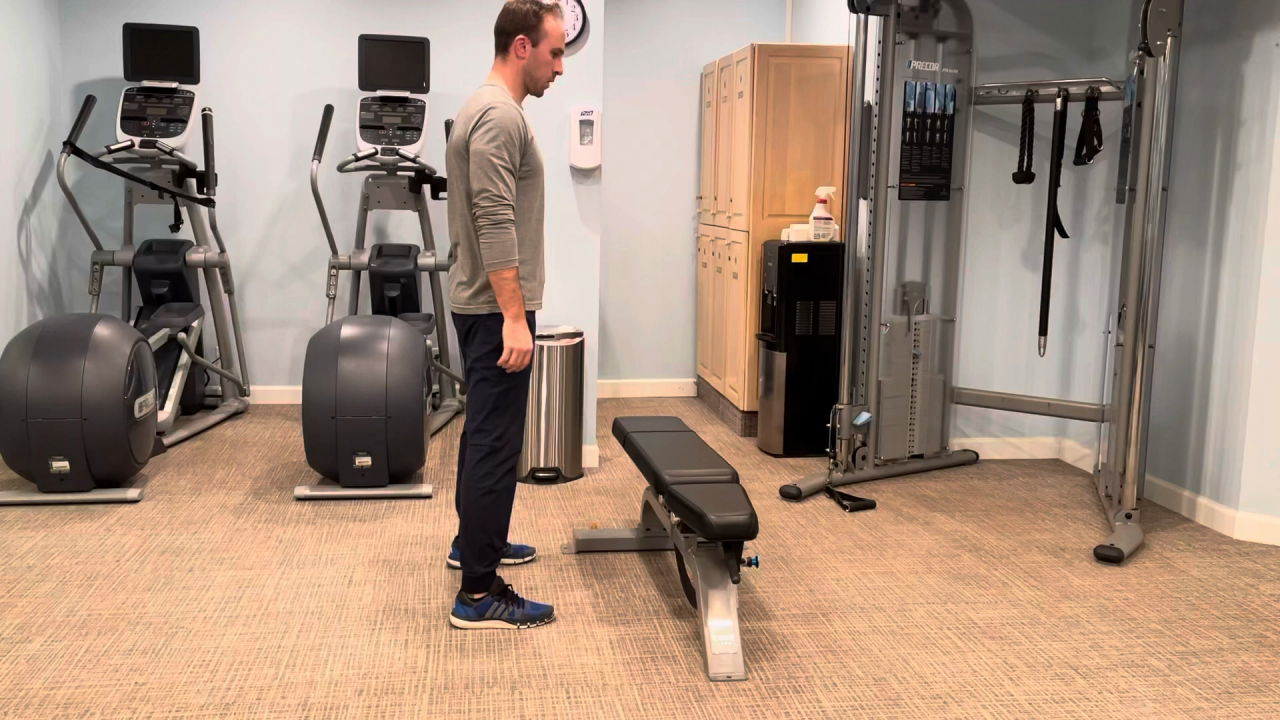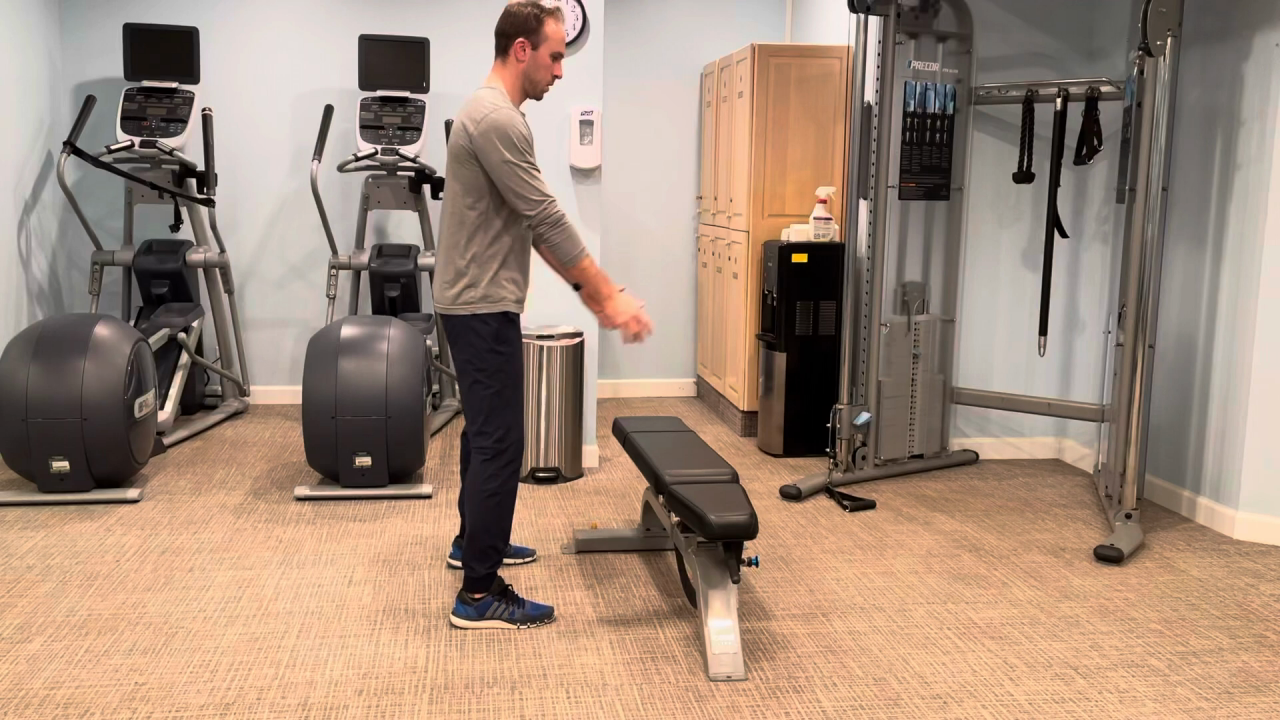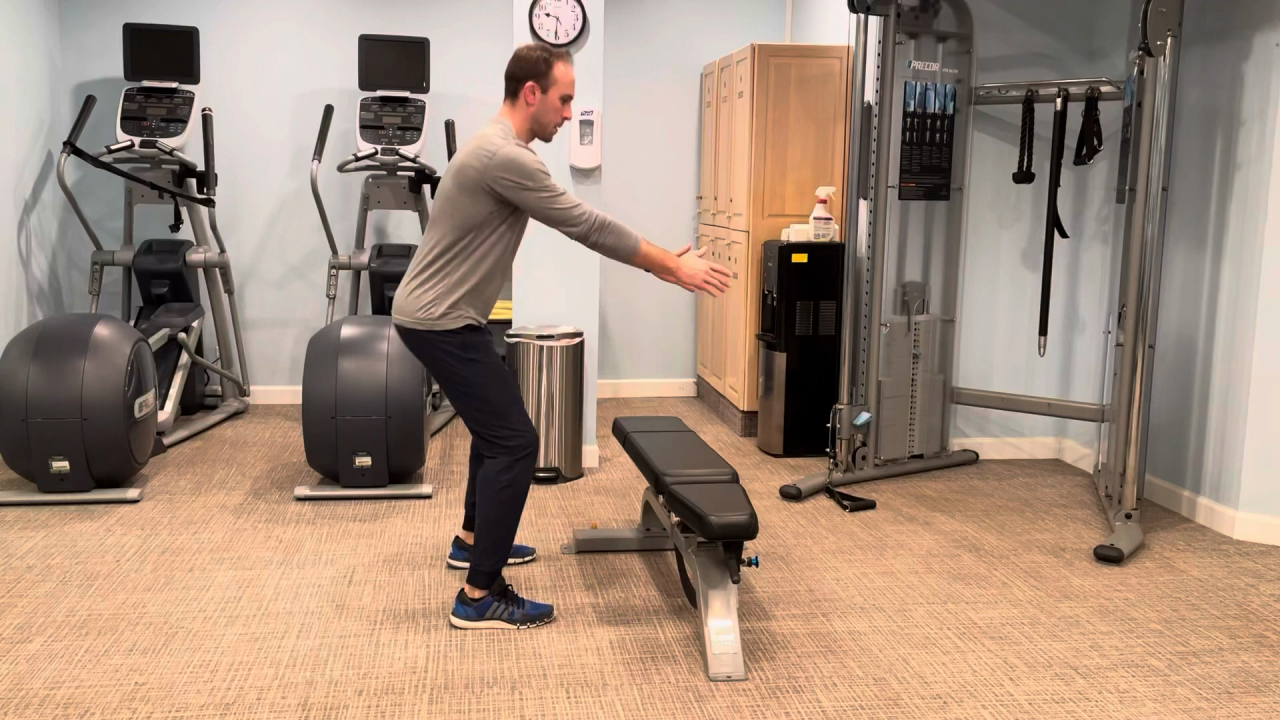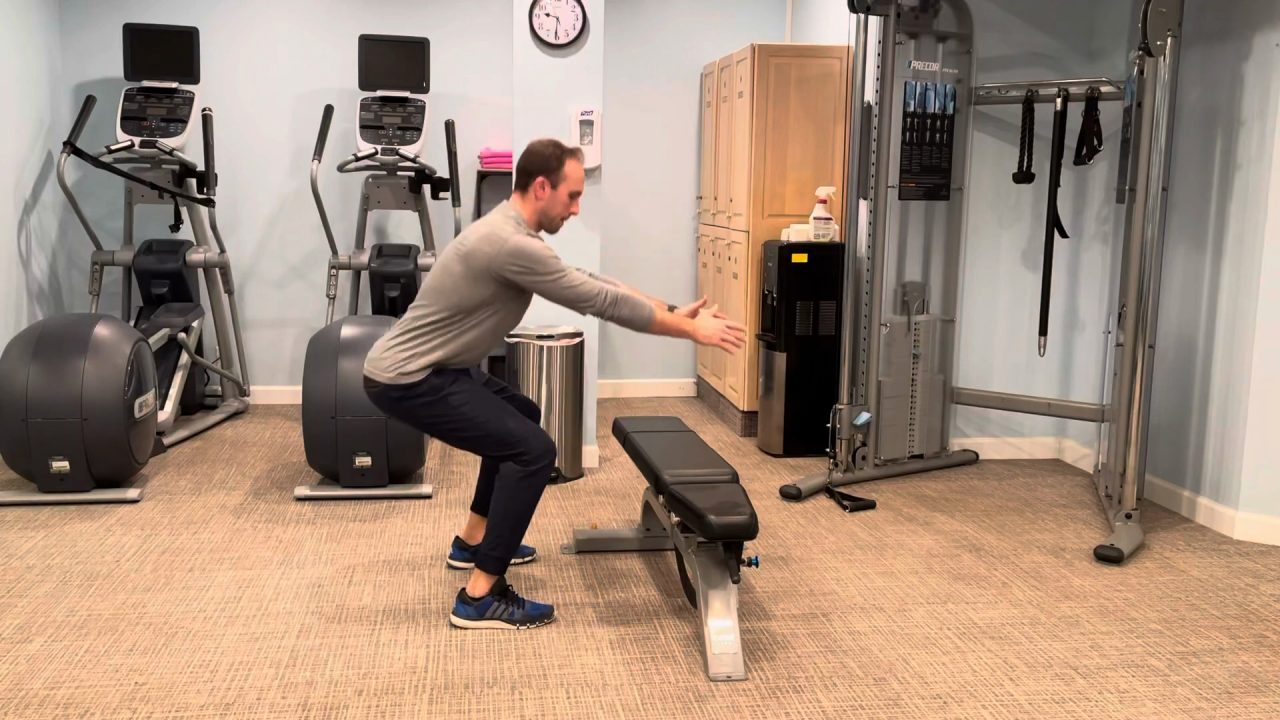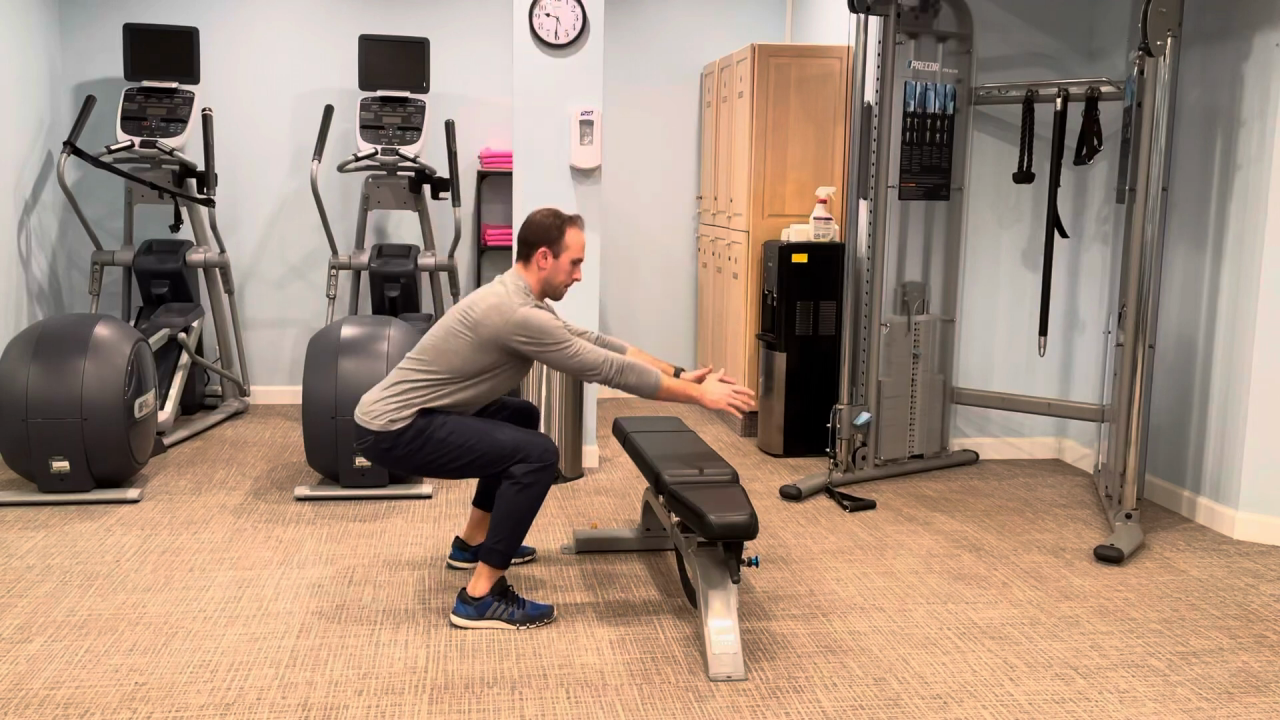
dt=0.4s
person 1, frame 1
left shoulder: (488, 108)
right shoulder: (500, 115)
right elbow: (495, 225)
right wrist: (513, 318)
left hip: (486, 303)
right hip: (493, 309)
left knee: (486, 430)
right knee: (496, 439)
left ankle: (474, 538)
right ankle: (478, 593)
person 1, frame 2
left shoulder: (489, 111)
right shoulder: (497, 118)
left elbow: (533, 223)
right elbow: (545, 221)
left wrist: (590, 287)
right wrist: (606, 297)
left hip: (474, 300)
right hip: (481, 306)
left knee: (488, 429)
right knee: (499, 439)
left ankle: (475, 539)
right ankle: (478, 595)
person 1, frame 3
left shoulder: (501, 150)
right shoulder: (503, 156)
left elbow: (582, 222)
right elbow: (587, 225)
left wrist: (662, 259)
right wrist: (674, 268)
left hip: (440, 313)
right hip: (438, 320)
left knee: (498, 421)
right knee: (514, 440)
left ankle: (473, 537)
right ankle: (479, 597)
person 1, frame 4
left shoulder: (511, 233)
right shoulder: (512, 245)
left elbow: (589, 284)
right elbow: (601, 302)
left wrist: (672, 311)
right wrist: (692, 331)
left hip: (419, 367)
right hip: (403, 379)
left knee: (518, 417)
right knee: (532, 450)
left ankle: (473, 539)
right ankle: (480, 596)
person 1, frame 5
left shoulder: (517, 299)
right shoulder: (517, 316)
left elbow: (594, 344)
right elbow: (607, 371)
left wrist: (679, 374)
right wrist: (699, 395)
left hip: (402, 415)
right hip: (392, 430)
left knee: (520, 419)
right knee: (536, 455)
left ankle: (474, 541)
right ankle: (480, 597)
